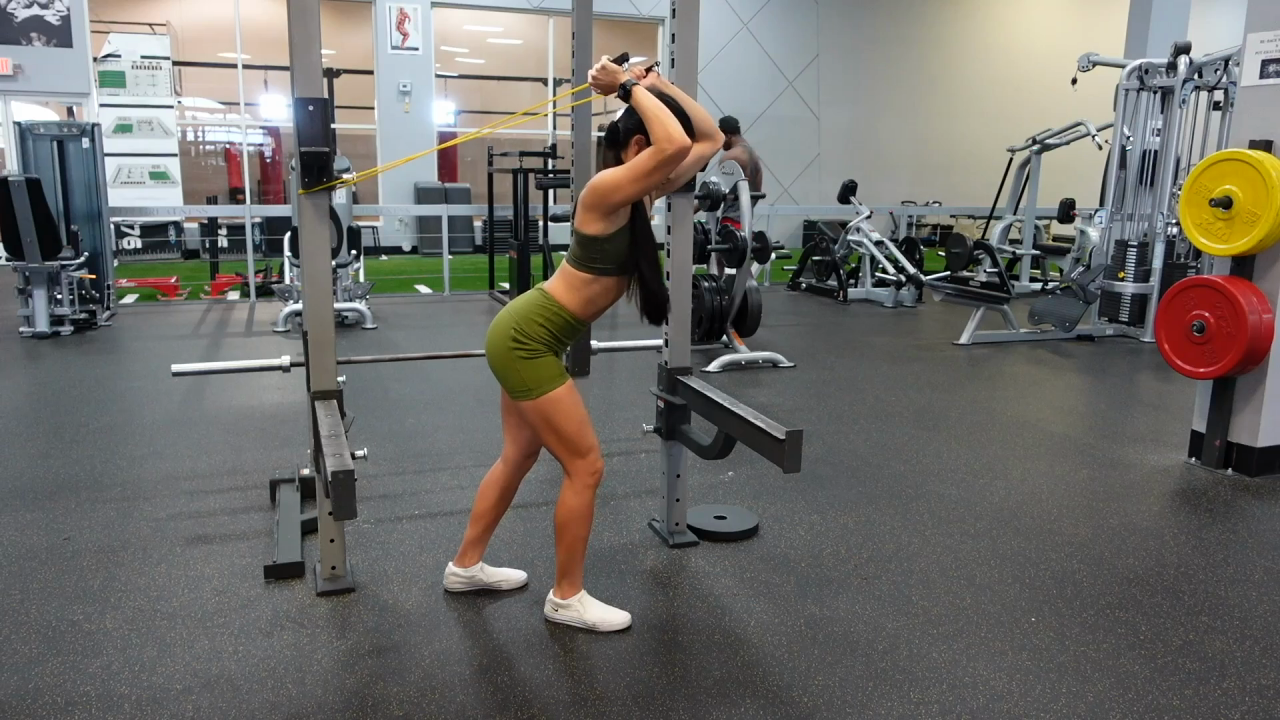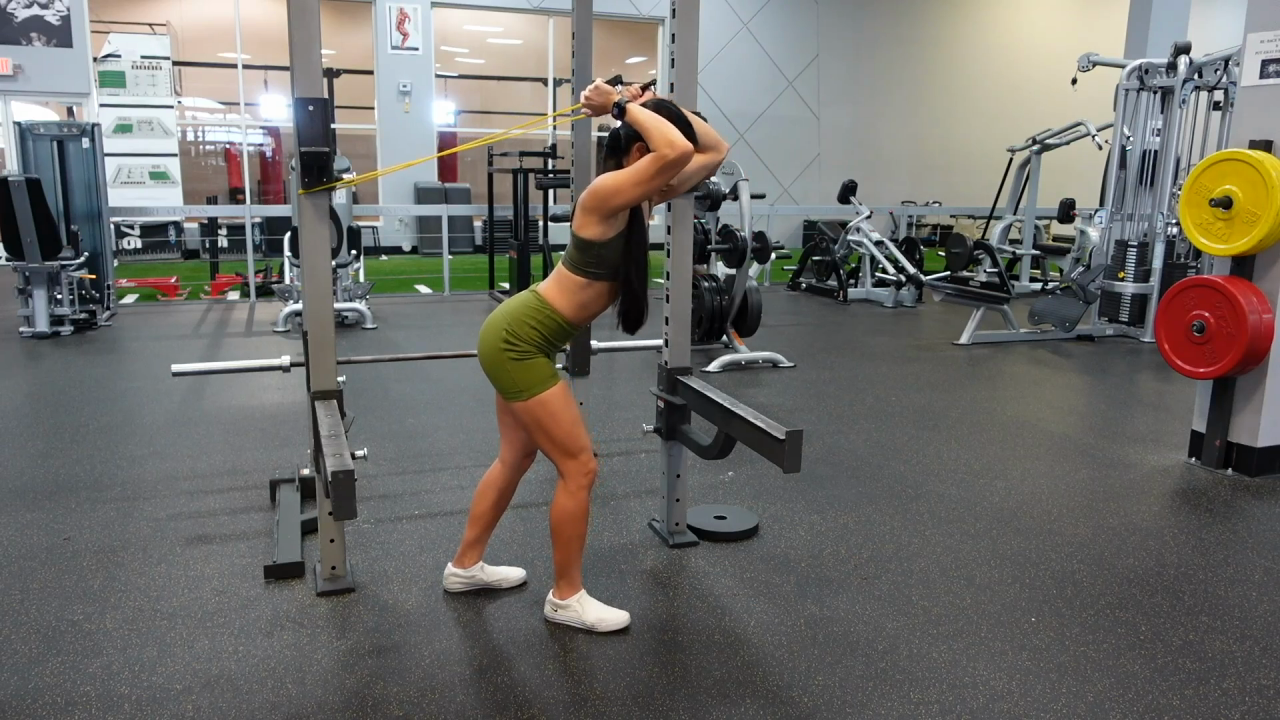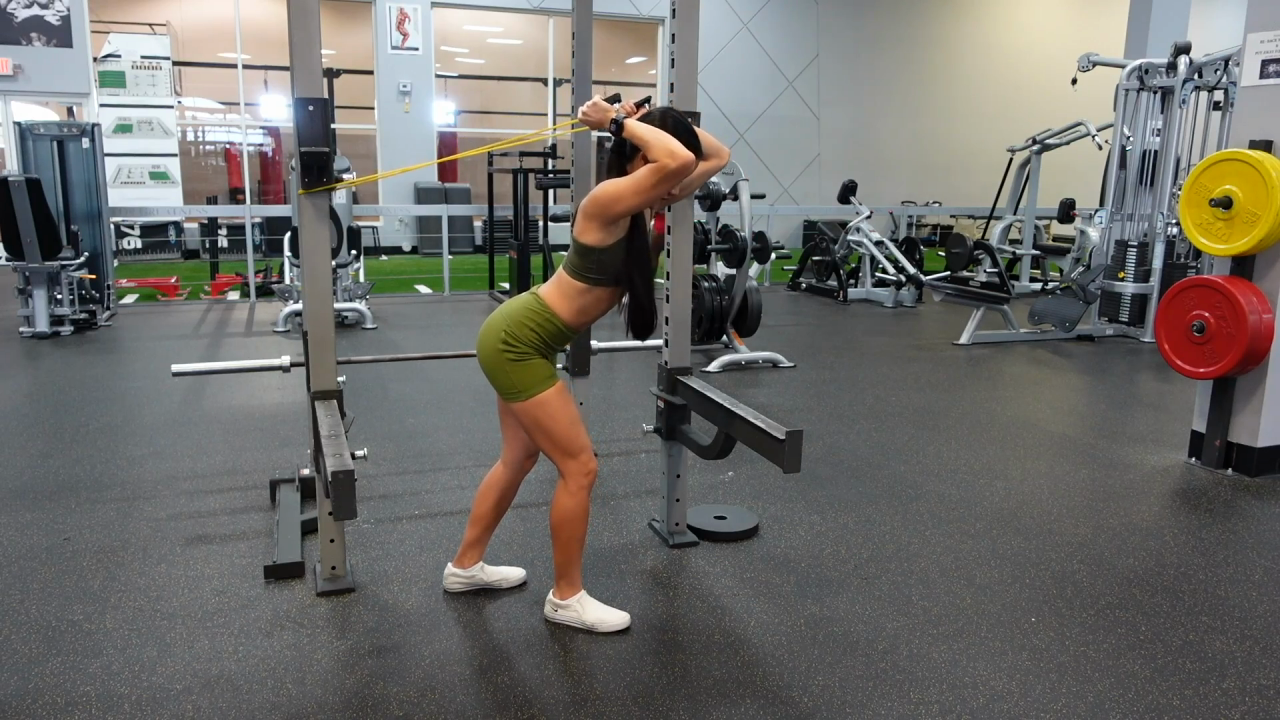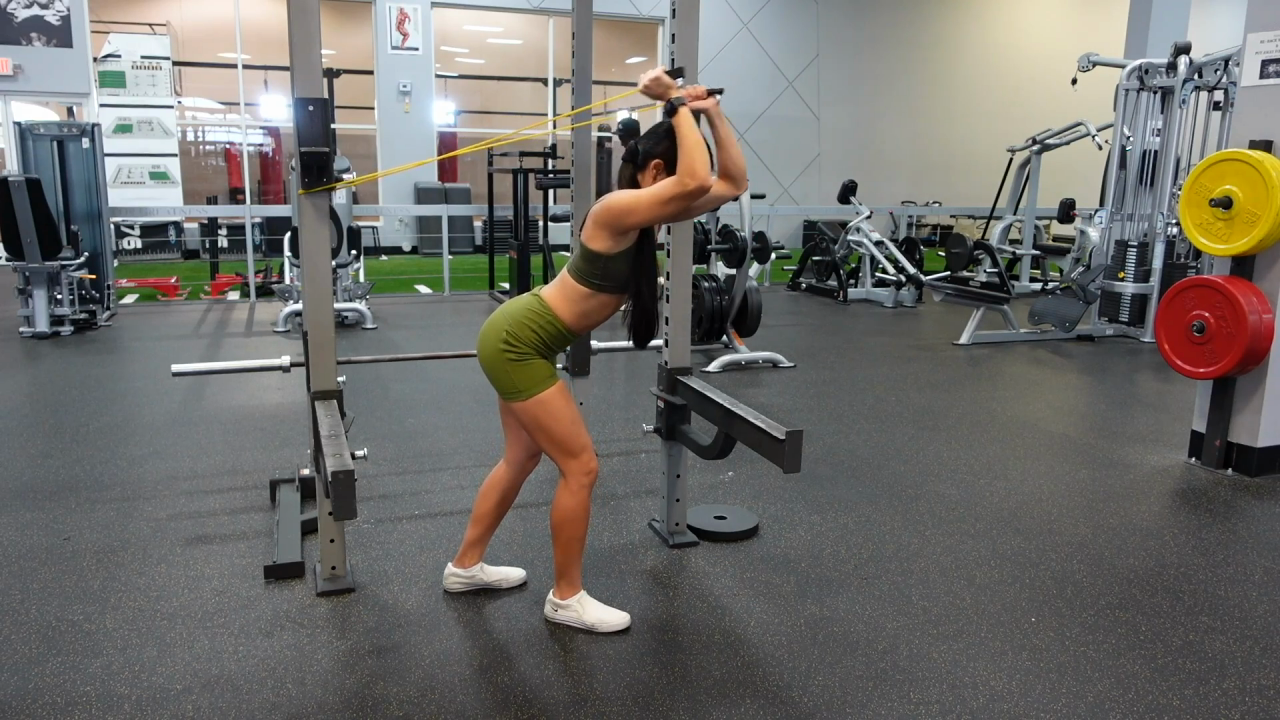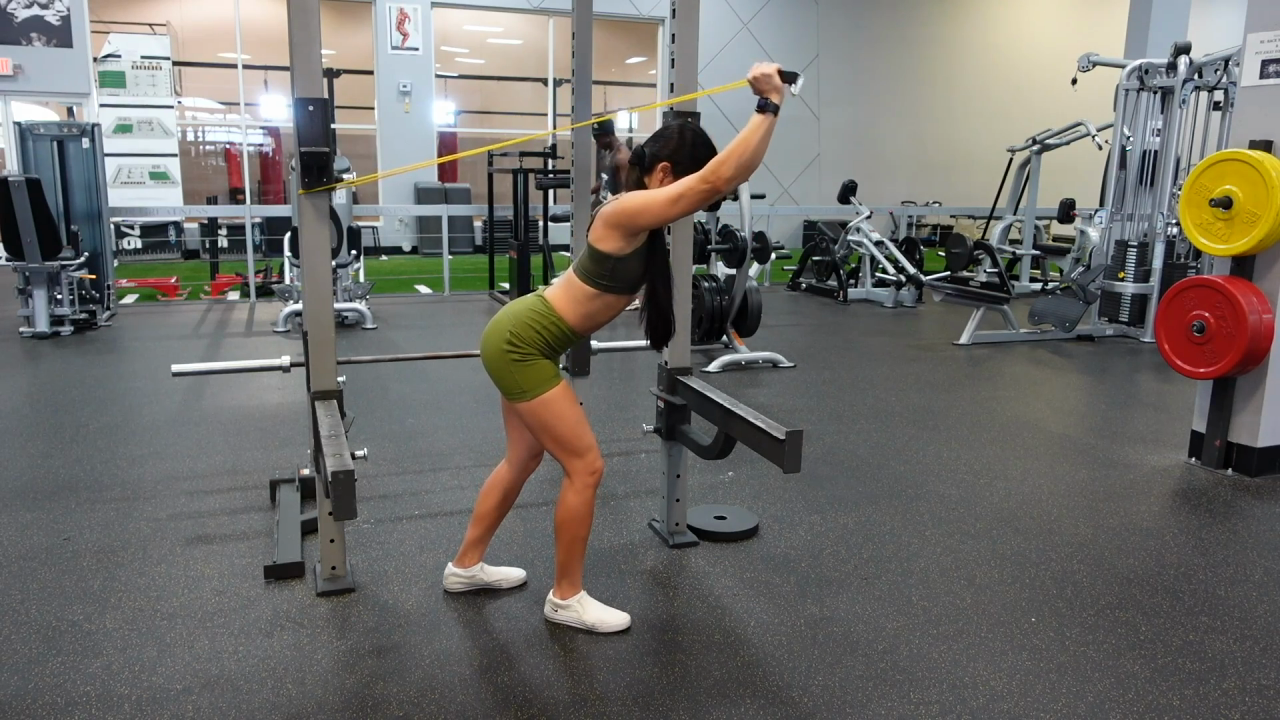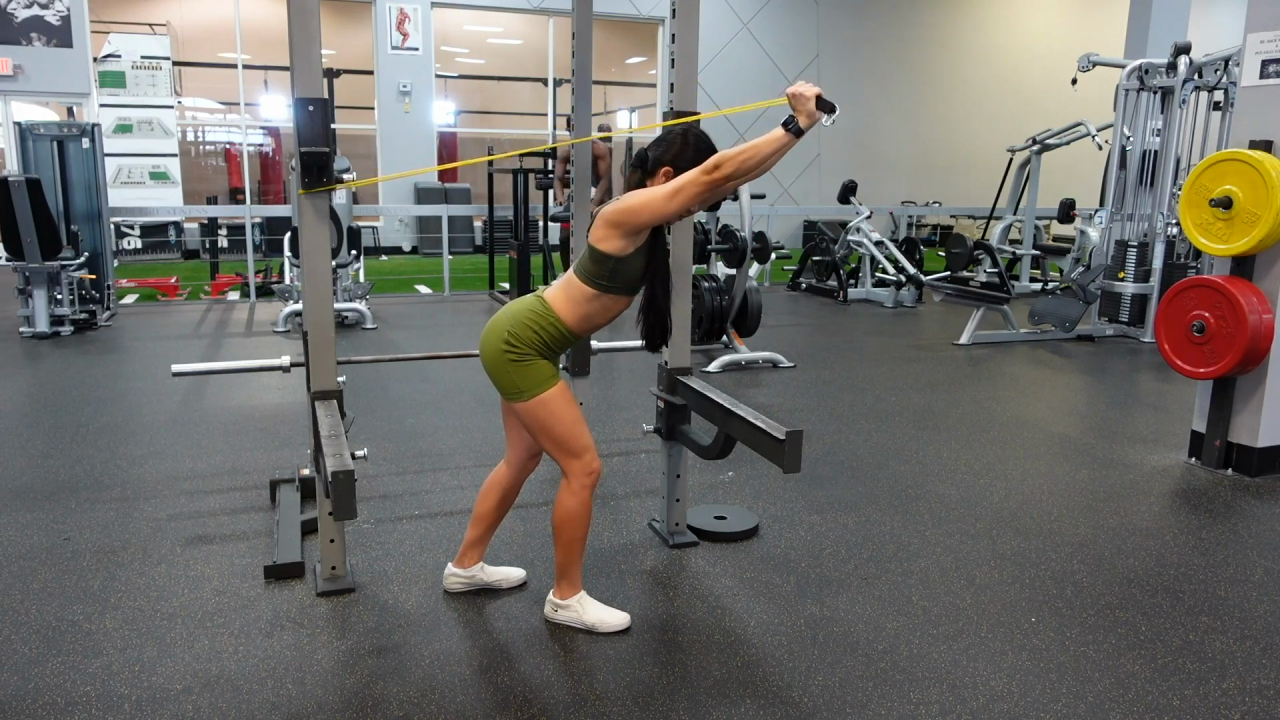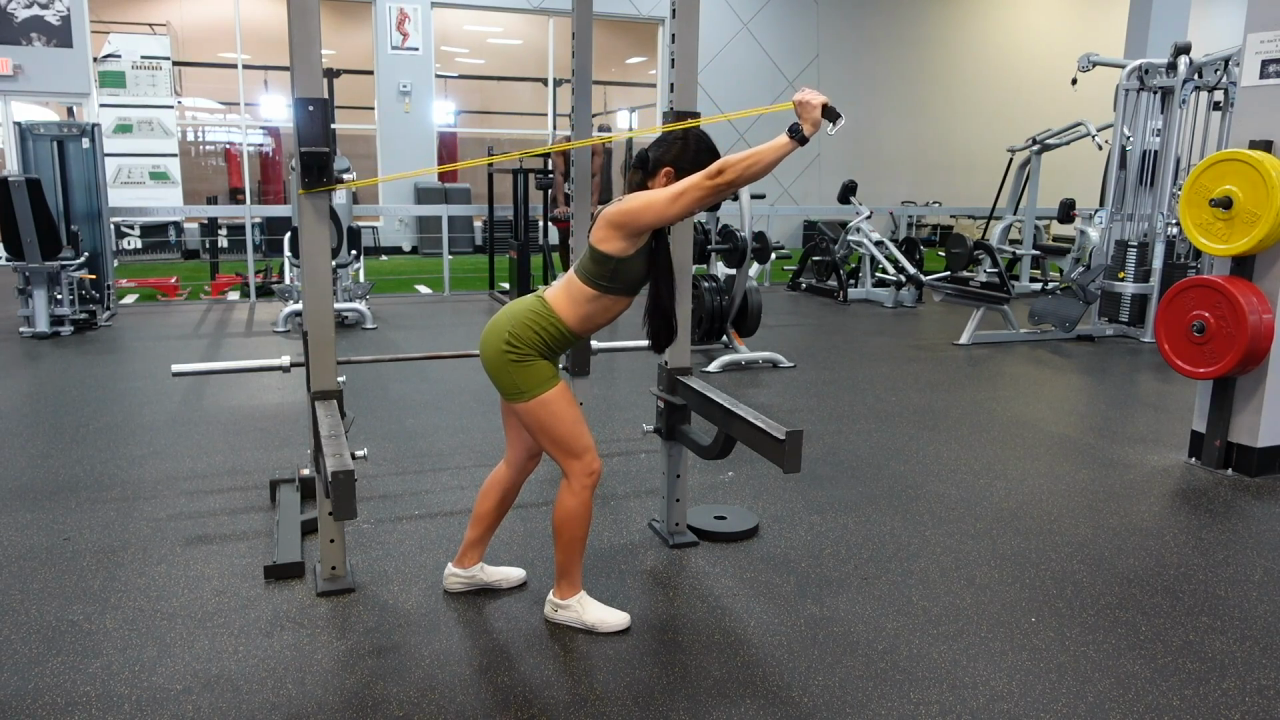
dt=0.4s
person 1, frame 1
left shoulder: (641, 193)
right shoulder: (606, 190)
left elbow: (710, 140)
right elbow: (676, 145)
left wrist: (655, 84)
right wrist: (630, 87)
left hip: (525, 334)
right hip: (526, 340)
left knee: (518, 457)
right knee: (585, 466)
left ankle: (466, 566)
right ankle: (566, 597)
person 1, frame 2
left shoulder: (640, 198)
right shoulder: (606, 194)
left elbow: (714, 150)
right elbow: (678, 150)
left wrist: (641, 104)
right wrist: (623, 105)
left hip: (517, 334)
right hip: (518, 340)
left knee: (516, 459)
right knee: (579, 468)
left ankle: (465, 566)
right ankle: (566, 597)
person 1, frame 3
left shoulder: (639, 203)
right shoulder: (607, 201)
left elbow: (716, 155)
right elbow: (678, 159)
left wrist: (632, 121)
right wrist: (620, 121)
left hip: (518, 336)
right hip: (517, 343)
left knee: (519, 457)
right knee: (579, 467)
left ankle: (465, 566)
right ankle: (566, 597)
person 1, frame 4
left shoulder: (650, 210)
right shoulder: (618, 209)
left elbow: (733, 184)
right elbow: (697, 183)
left wrist: (708, 111)
right wrist: (675, 105)
left hip: (518, 336)
right hip: (517, 343)
left knee: (521, 459)
right knee: (580, 467)
left ankle: (465, 566)
right ankle: (566, 597)
person 1, frame 5
left shoulder: (648, 208)
right shoulder: (627, 212)
left elbow: (735, 174)
right elbow: (718, 179)
left wrist: (771, 108)
right wrist: (766, 104)
left hip: (522, 336)
right hip: (521, 343)
left knee: (523, 458)
right knee: (585, 466)
left ankle: (465, 566)
right ankle: (567, 597)
person 1, frame 6
left shoulder: (650, 211)
right shoulder: (628, 213)
left elbow: (735, 175)
right elbow: (719, 172)
left wrist: (793, 128)
right wrist: (794, 124)
left hip: (522, 336)
right hip: (520, 343)
left knee: (523, 458)
right knee: (582, 467)
left ankle: (465, 566)
right ankle: (566, 597)
person 1, frame 7
left shoulder: (650, 215)
right shoulder: (628, 214)
left elbow: (728, 178)
right elbow: (722, 177)
left wrist: (797, 133)
right wrist: (799, 132)
left hip: (521, 336)
right hip: (520, 343)
left knee: (523, 459)
right knee: (582, 467)
left ankle: (465, 566)
right ankle: (567, 596)
